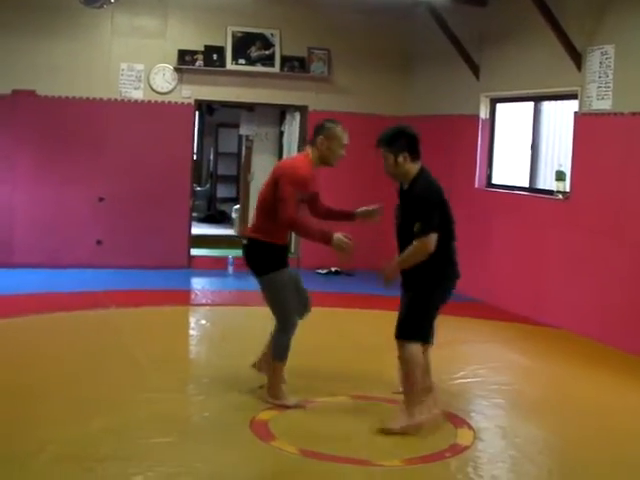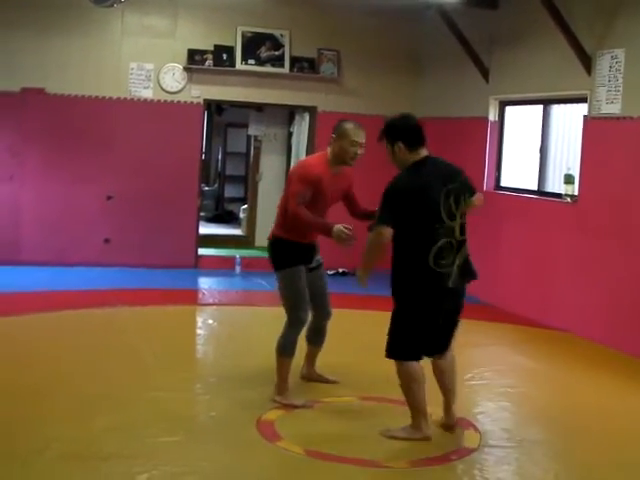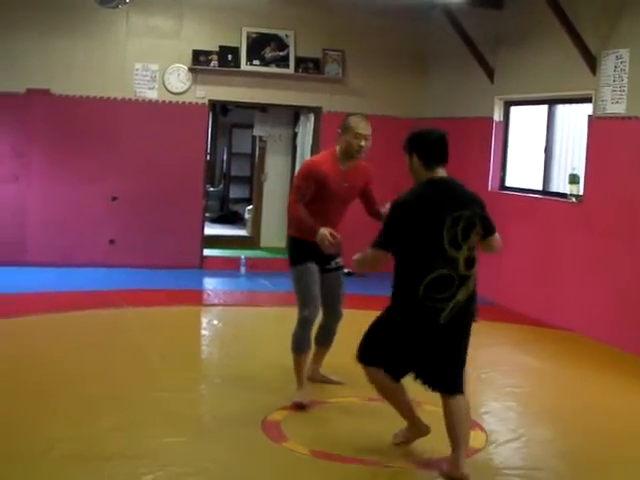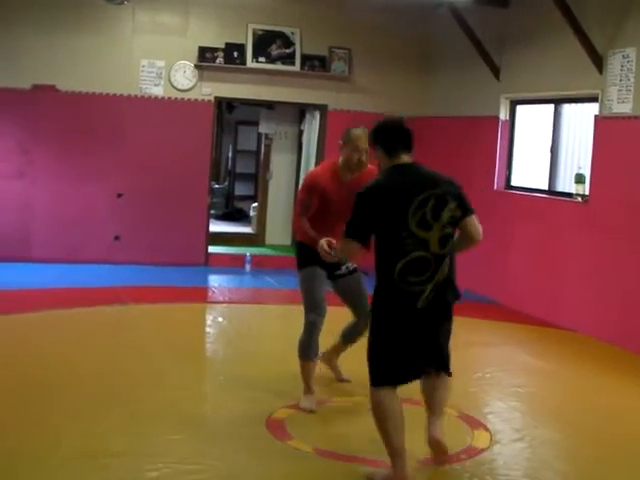
dt=0.3s
person 1, frame 1
left shoulder: (421, 194)
right shoulder: (414, 186)
left elbow: (426, 244)
left wrist: (395, 267)
left hip: (432, 274)
right hip: (435, 270)
left knee: (408, 338)
right knee: (418, 329)
left ankle: (417, 411)
right ankle: (422, 383)
person 1, frame 2
left shoulder: (401, 186)
right shoulder: (453, 173)
left elbow: (382, 235)
right elbow: (476, 201)
left wrist: (365, 264)
left hip: (419, 281)
right hip: (454, 277)
left knee: (405, 354)
right knee: (441, 348)
left ankle: (419, 425)
right ankle: (450, 413)
person 1, frame 3
left shoulder: (408, 204)
right shoulder: (472, 200)
left elbow: (377, 258)
right elbow: (493, 245)
left wrist: (359, 262)
left hip: (414, 308)
right hip: (458, 310)
left knee: (373, 359)
right knee: (452, 387)
left ankle: (415, 422)
person 1, frame 4
left shoulder: (374, 193)
right shoulder: (446, 186)
left elbow: (348, 252)
right elbow: (475, 235)
left wrist: (338, 253)
left hip: (396, 300)
right hip: (440, 296)
left knee: (383, 383)
right knee: (437, 366)
right ankle: (436, 426)
person 2, frame 1
left shoulder: (306, 171)
right shoulder: (296, 170)
left elbow: (317, 210)
right elbow: (289, 217)
left wrist: (354, 215)
right wrist: (329, 238)
left hip: (274, 248)
right hip: (262, 248)
left knee: (302, 305)
right knee: (288, 318)
left ankle: (266, 359)
right ankle: (274, 392)
person 2, frame 2
left shoulder: (344, 175)
right shoulder: (309, 169)
left elbow: (356, 210)
right elbow: (294, 212)
left wrist: (380, 214)
right wrist: (330, 230)
left hip: (309, 248)
right hip: (286, 246)
left knee: (322, 313)
right knee: (298, 317)
left ankle: (309, 369)
right ankle: (281, 390)
person 2, frame 3
left shoulder: (363, 172)
right shoulder: (315, 166)
left elbow: (372, 209)
right elbow: (294, 206)
left wrist: (388, 214)
right wrist: (315, 230)
left hip: (331, 247)
right hip: (304, 245)
left knee: (334, 314)
right knee: (309, 314)
left ankle: (314, 369)
right ankle: (301, 387)
person 2, frame 4
left shoulder: (372, 177)
right shoulder: (318, 178)
right elbow: (299, 219)
right wrist: (317, 241)
right hip: (312, 251)
left knee: (365, 315)
right knee: (315, 319)
left ankle: (331, 356)
right ankle: (308, 391)
